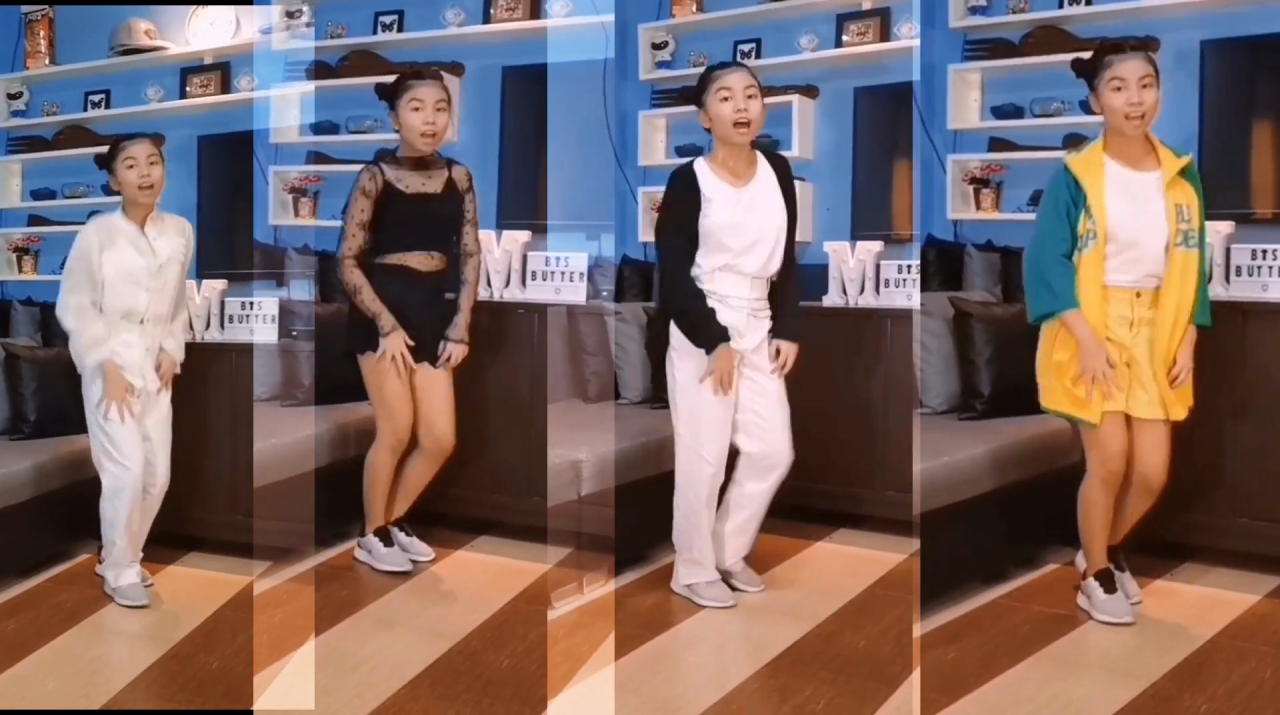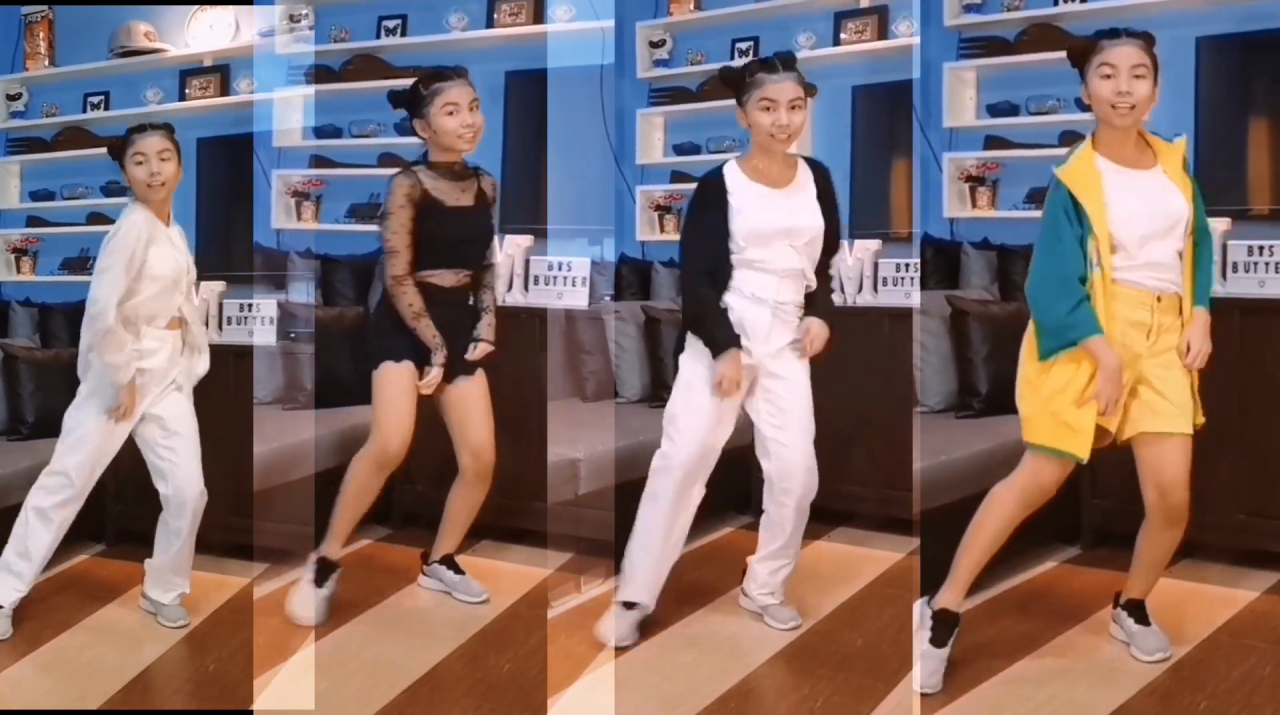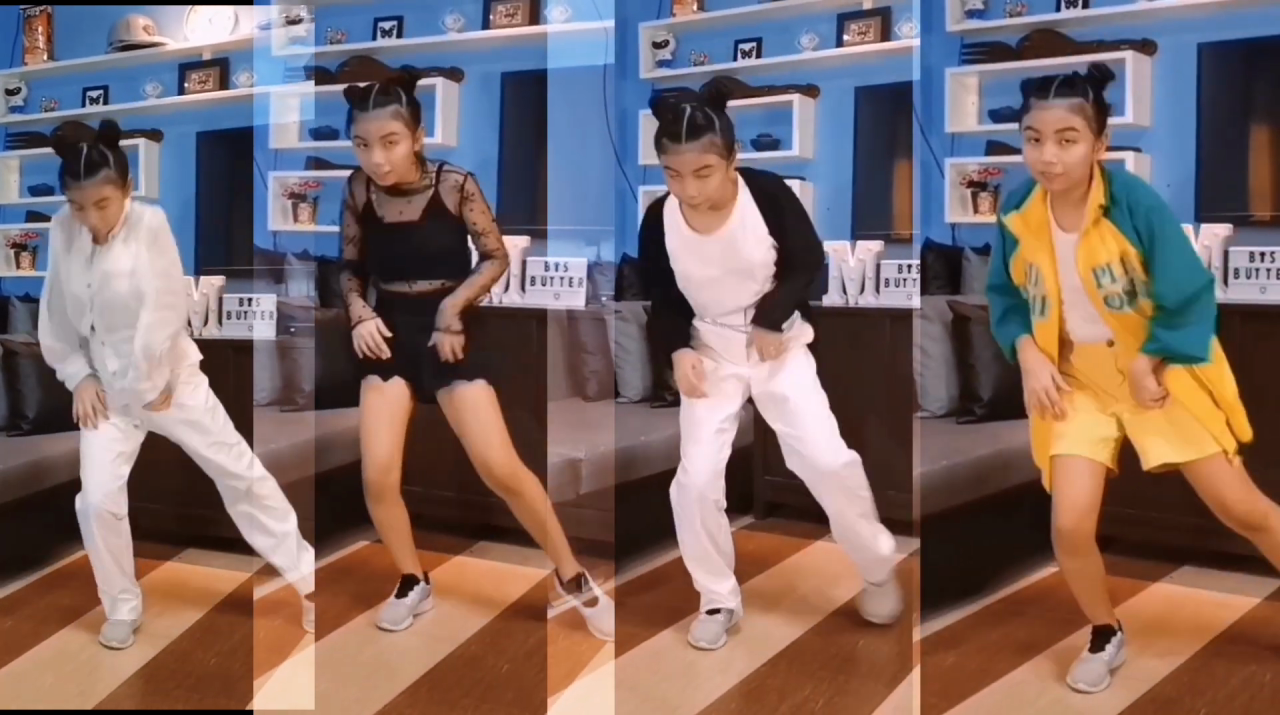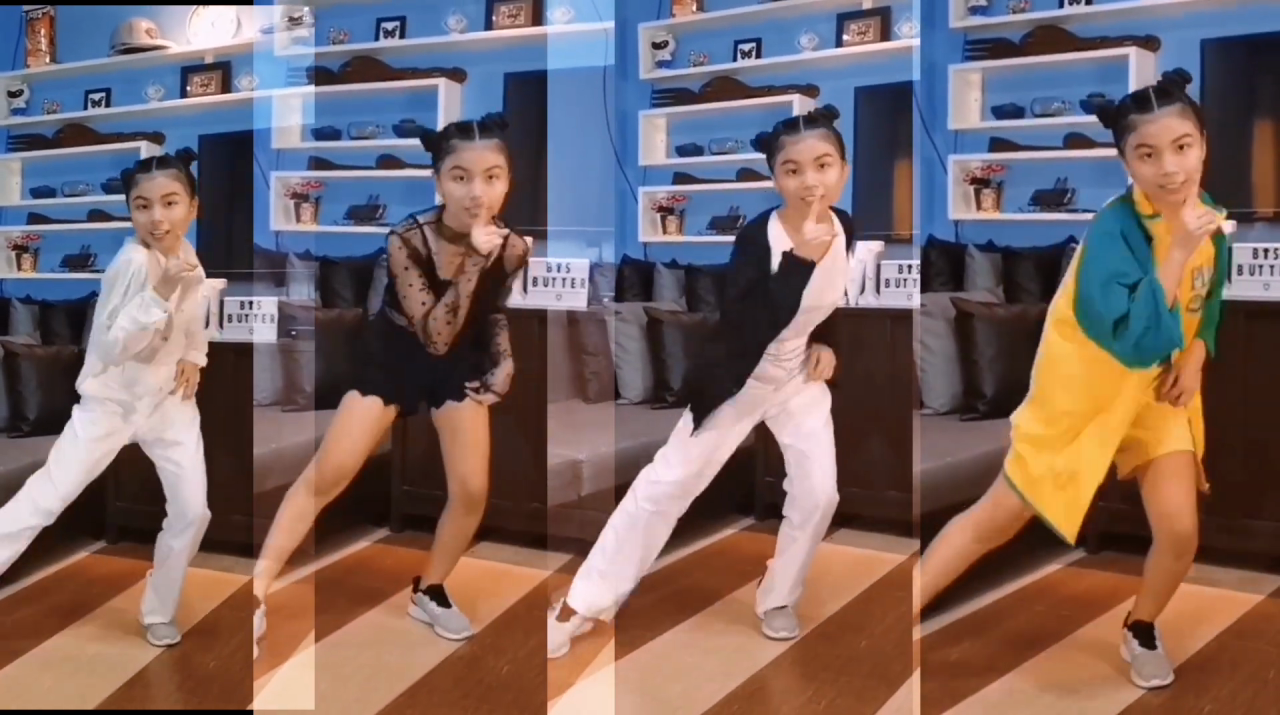
dt=1s
person 1, frame 1
left shoulder: (1179, 175)
right shoulder: (1076, 173)
left elbow: (1191, 259)
right elbow: (1047, 259)
left wrist: (1188, 332)
right wrist: (1084, 336)
left hip: (1156, 332)
right hip: (1089, 329)
left knee: (1152, 473)
right knee: (1109, 461)
left ankle: (1103, 552)
right ankle: (1097, 576)
person 1, frame 2
left shoulder: (1174, 162)
right shoulder: (1072, 180)
left elbow: (1197, 246)
right elbow: (1056, 282)
left wrist: (1199, 314)
right wrist: (1107, 356)
left hip: (1160, 341)
right hip: (1086, 341)
left knee: (1171, 497)
right knee: (1038, 483)
left ankle: (1131, 605)
right ankle: (941, 610)
person 1, frame 3
left shoulder: (1134, 200)
right shoulder: (1018, 214)
left elbow: (1186, 290)
right elbow: (1006, 296)
left wrist: (1157, 364)
right wrist: (1029, 354)
left hip: (1153, 364)
right hip: (1075, 373)
right knee: (1071, 525)
right ankle: (1106, 633)
person 1, frame 4
left shoulder: (1204, 216)
right shoulder: (1111, 232)
right elbow: (1128, 340)
left wrist: (1198, 347)
right wrist: (1171, 254)
left hip: (1159, 386)
right hip: (1083, 386)
left knee: (1179, 532)
right knee: (1001, 516)
left ankle: (1141, 629)
person 2, frame 1
left shoulder: (777, 172)
right shoulder: (688, 181)
left elbow: (785, 261)
right elbow: (673, 272)
left wrist: (786, 330)
right wrist: (713, 341)
left hip: (756, 331)
right hip: (699, 337)
left knee: (772, 453)
right knee: (702, 461)
left ankle: (728, 554)
right ankle: (693, 570)
person 2, frame 2
left shoulder: (816, 178)
right shoulder: (719, 185)
left elbow: (821, 259)
right elbow: (698, 275)
left wrist: (819, 311)
right wrist: (725, 349)
left hip: (787, 343)
right hip: (719, 340)
left knee: (795, 473)
right knee: (680, 462)
left ankle: (764, 587)
right ankle: (634, 595)
person 2, frame 3
left shoulder: (767, 192)
right shoulder: (660, 217)
left elbow: (808, 261)
right elbow: (660, 297)
left wrist: (772, 319)
right wrist: (678, 349)
left hip: (774, 343)
right hip: (707, 353)
left knee: (827, 460)
right knee: (695, 481)
left ankle: (878, 565)
right ankle: (718, 600)
person 2, frame 4
left shoulder: (842, 227)
right shoulder: (760, 236)
right elbow: (749, 325)
left wrist: (826, 342)
right wrist: (801, 258)
left hip: (799, 376)
right hip: (741, 377)
left knee: (818, 494)
right knee: (669, 482)
left ankle: (778, 599)
right ankle: (581, 602)
person 3, frame 1
left shoulder: (458, 176)
right shoulder: (375, 176)
left elbow: (471, 253)
right elbow: (348, 262)
left wrist: (462, 324)
right wrist: (387, 323)
left hip: (433, 308)
right hip: (382, 309)
left knee: (438, 439)
right knee: (396, 432)
left ankle: (397, 518)
right ankle: (373, 535)
person 3, frame 2
left shoulder: (483, 184)
right shoulder: (409, 184)
right elbow: (398, 276)
left wrist: (487, 319)
right wrist: (435, 344)
left hip: (455, 324)
right hip: (400, 327)
left knee: (481, 459)
right knee: (388, 447)
left ankle: (440, 561)
right ankle: (322, 565)
person 3, frame 3
left shoulder: (454, 184)
right shoulder: (358, 193)
left elbow: (494, 256)
right elbow: (349, 269)
left wrist: (452, 308)
right wrist: (360, 313)
left hip: (453, 329)
right hip: (392, 337)
left knee: (496, 468)
right knee: (379, 476)
left ankle: (576, 579)
right ankle: (412, 580)
person 3, frame 4
left shoulder: (509, 246)
right shoulder: (410, 239)
right elbow: (434, 336)
left wrist: (507, 356)
right wrist: (470, 259)
left hip: (462, 360)
right hip: (395, 353)
left knee: (472, 489)
right knee: (327, 474)
left ankle: (428, 590)
right ankle: (255, 596)
person 4, frame 1
left shoulder: (180, 231)
right shoulder: (97, 233)
right elbow: (72, 307)
left wrist: (172, 348)
right wrist: (107, 363)
left hip: (155, 370)
right hip: (109, 371)
left knee: (156, 477)
right knee: (126, 473)
left ankle: (119, 557)
right ankle: (120, 573)
person 4, frame 2
left shoulder: (173, 232)
right shoulder: (129, 231)
right elbow: (105, 314)
left wrist: (193, 352)
right wrist: (123, 381)
left hip: (168, 378)
right hip: (115, 376)
left knee: (188, 491)
right knee: (66, 482)
left ankle: (163, 591)
person 4, frame 3
left shoulder: (150, 224)
right shoulder: (61, 231)
left elbow: (165, 316)
right elbow: (52, 319)
left wrist: (150, 387)
right wrist: (78, 376)
left hip: (169, 380)
right hip: (108, 388)
left knee: (240, 473)
right knee: (98, 501)
left ankle: (306, 575)
right ankle: (122, 607)
person 4, frame 4
left shoulder: (184, 255)
right shoulder: (133, 260)
right elbow: (112, 346)
left wrist: (194, 356)
right wrist: (160, 291)
left hip: (169, 399)
right hip: (112, 397)
left knee: (193, 511)
right knee: (49, 494)
left ankle: (159, 611)
